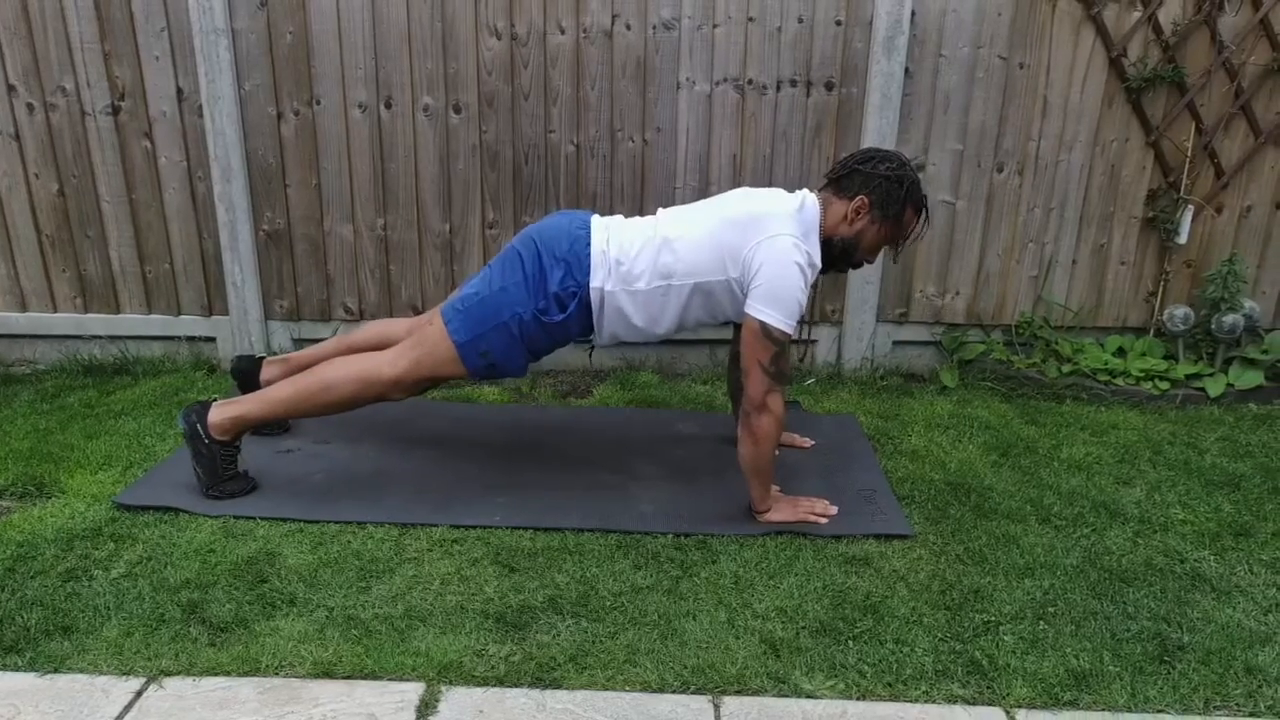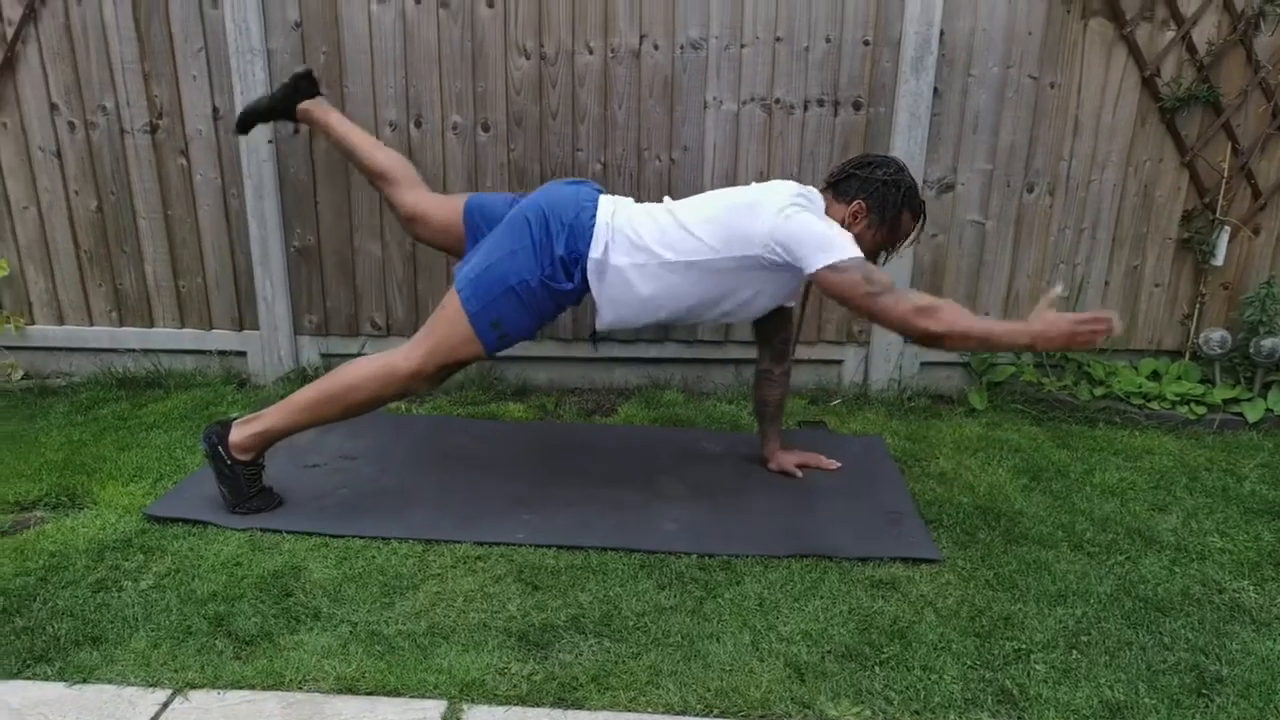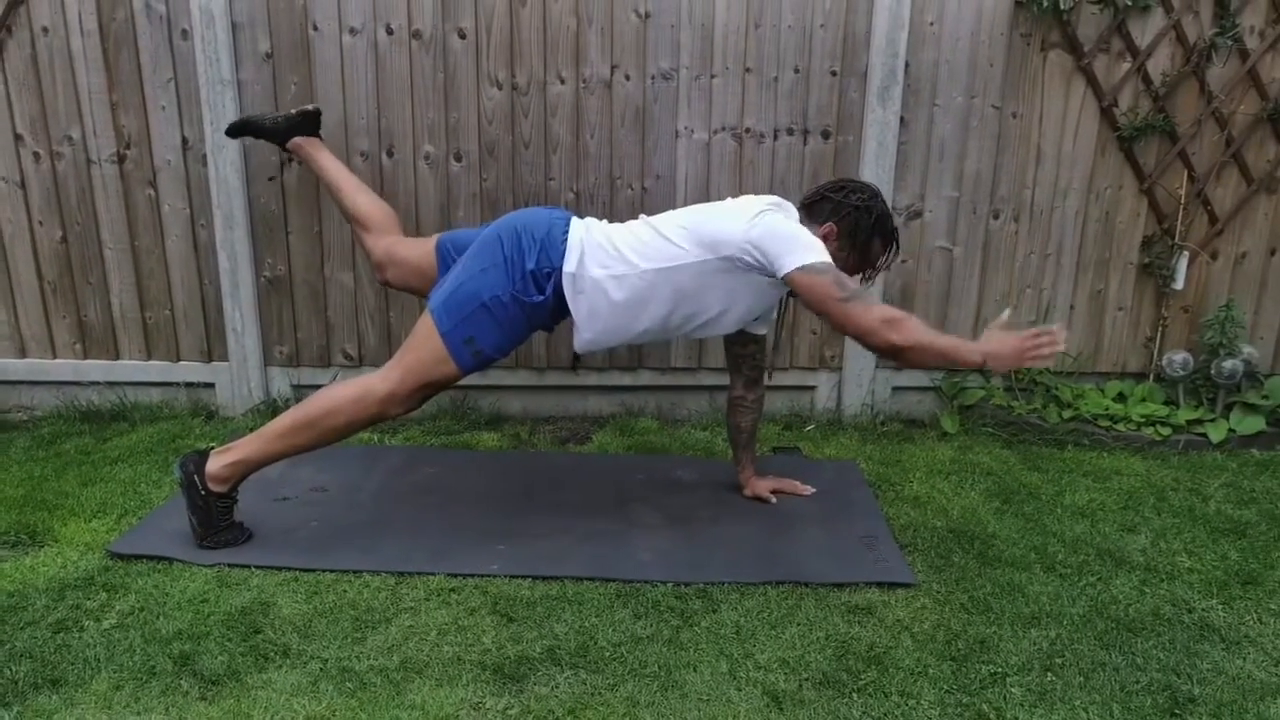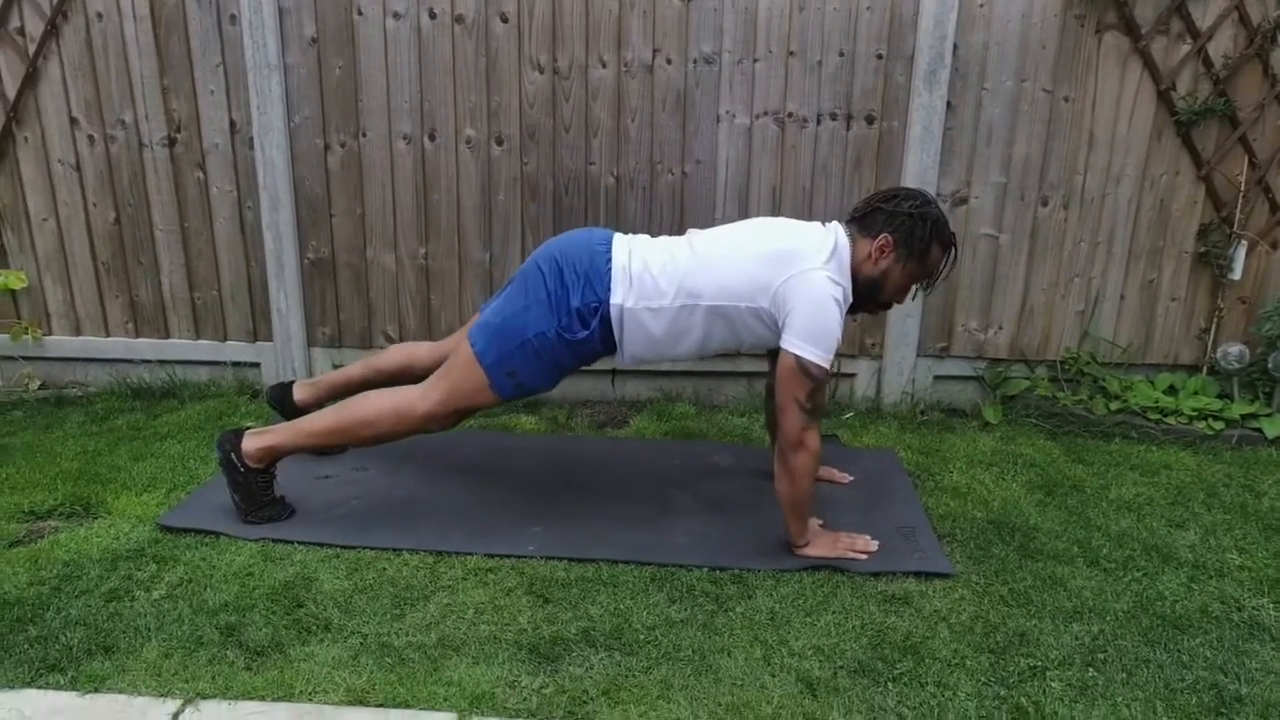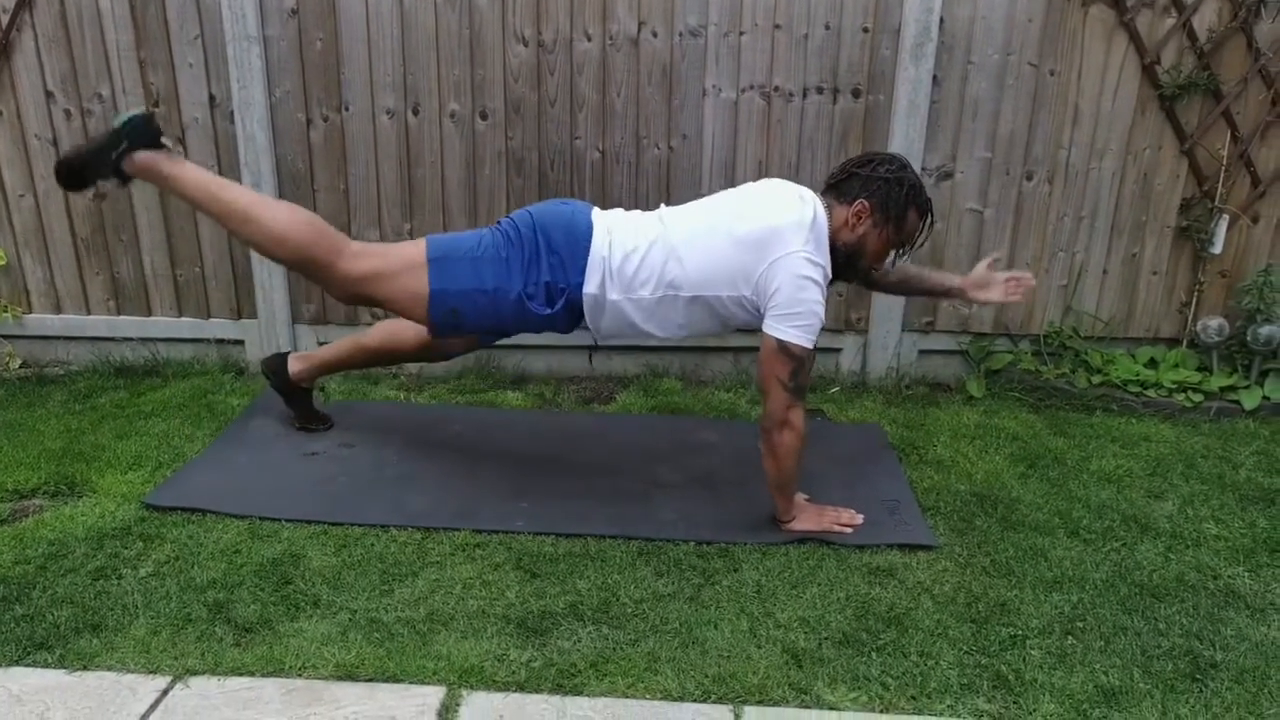
dt=1s
person 1, frame 1
left shoulder: (779, 213)
right shoulder: (788, 256)
left elbow: (742, 353)
right elbow: (762, 391)
left wrist: (755, 425)
right wrist: (766, 500)
left hip: (571, 247)
right hip: (563, 281)
left knee: (419, 336)
right knee: (406, 369)
left ankle: (269, 370)
right ankle: (221, 421)
person 1, frame 2
left shoulder: (787, 235)
right shoulder: (803, 228)
left elbow: (775, 351)
right elbow: (915, 316)
left wrist: (772, 445)
right wrist: (1027, 332)
left hip: (572, 221)
right hip: (562, 243)
left knee: (414, 204)
right knee: (423, 361)
left ankle: (307, 106)
right ankle: (242, 439)
person 1, frame 3
left shoulder: (760, 282)
right shoulder: (778, 231)
left elbow: (747, 377)
right elbow: (877, 326)
left wrist: (749, 472)
right wrist: (981, 351)
left hip: (543, 258)
right hip: (538, 263)
left knee: (390, 252)
right knee: (396, 389)
left ankle: (301, 140)
right ankle: (217, 472)
person 1, frame 4
left shoulder: (810, 248)
right shoulder: (822, 291)
left elbow: (779, 389)
right elbow: (797, 430)
left wrist: (795, 460)
right wrist: (804, 536)
left hip: (586, 266)
right hip: (582, 297)
left knee: (446, 357)
right knee: (436, 402)
left ankle: (304, 394)
right ankle: (256, 450)
person 1, frame 5
left shoulder: (799, 205)
right shoulder: (798, 271)
left elbow: (856, 273)
right elbow: (782, 412)
left wrist: (958, 285)
right wrist: (790, 511)
left hip: (564, 240)
right hip: (556, 274)
left knee: (433, 340)
right knee: (349, 267)
left ankle: (297, 370)
right ankle: (149, 161)
